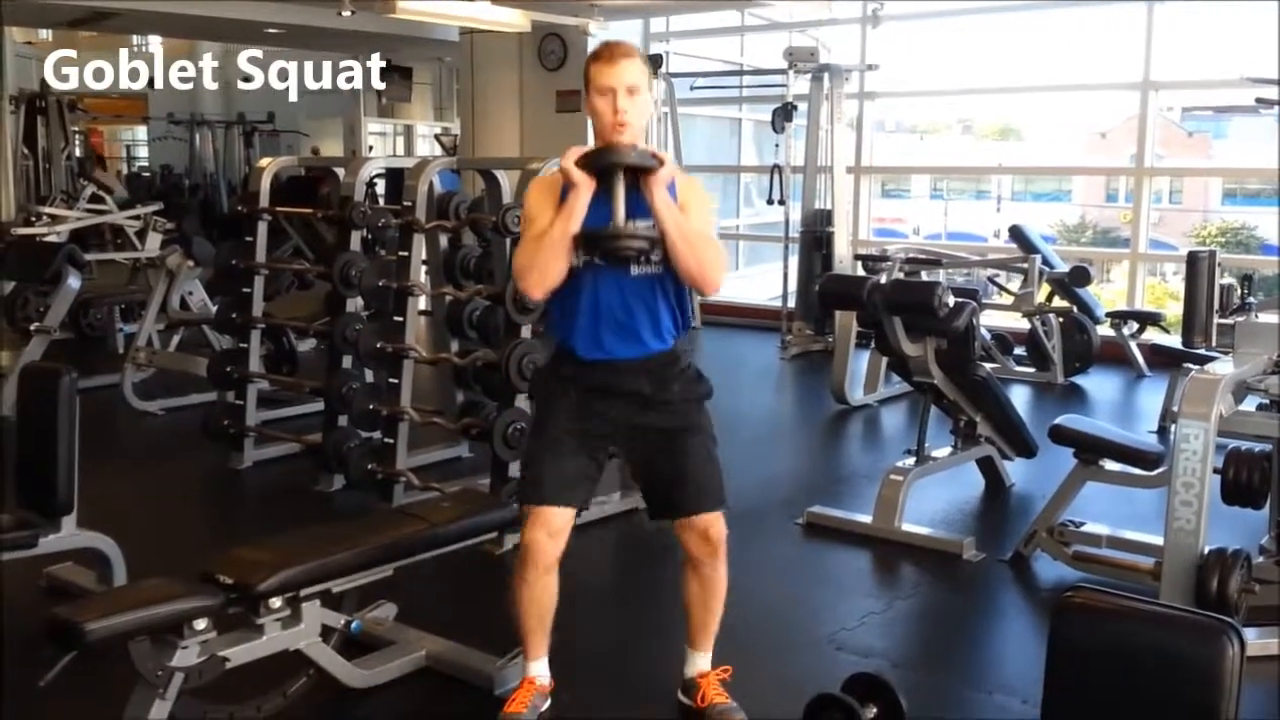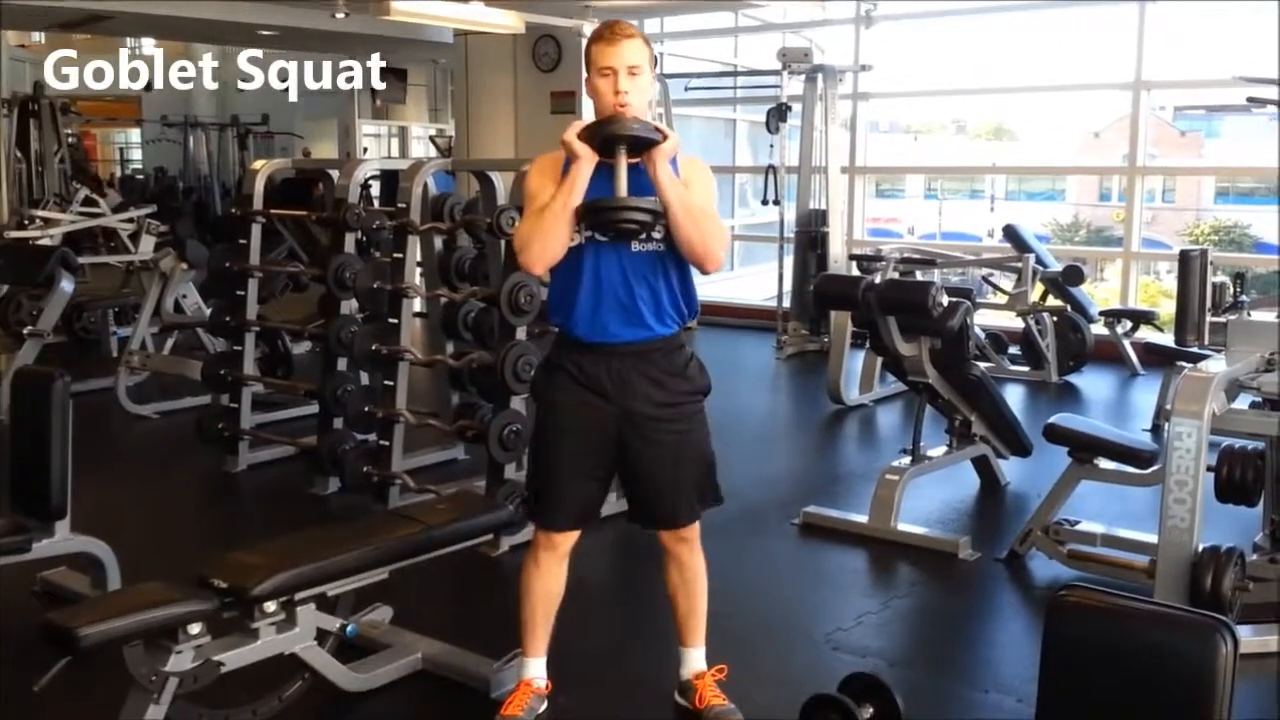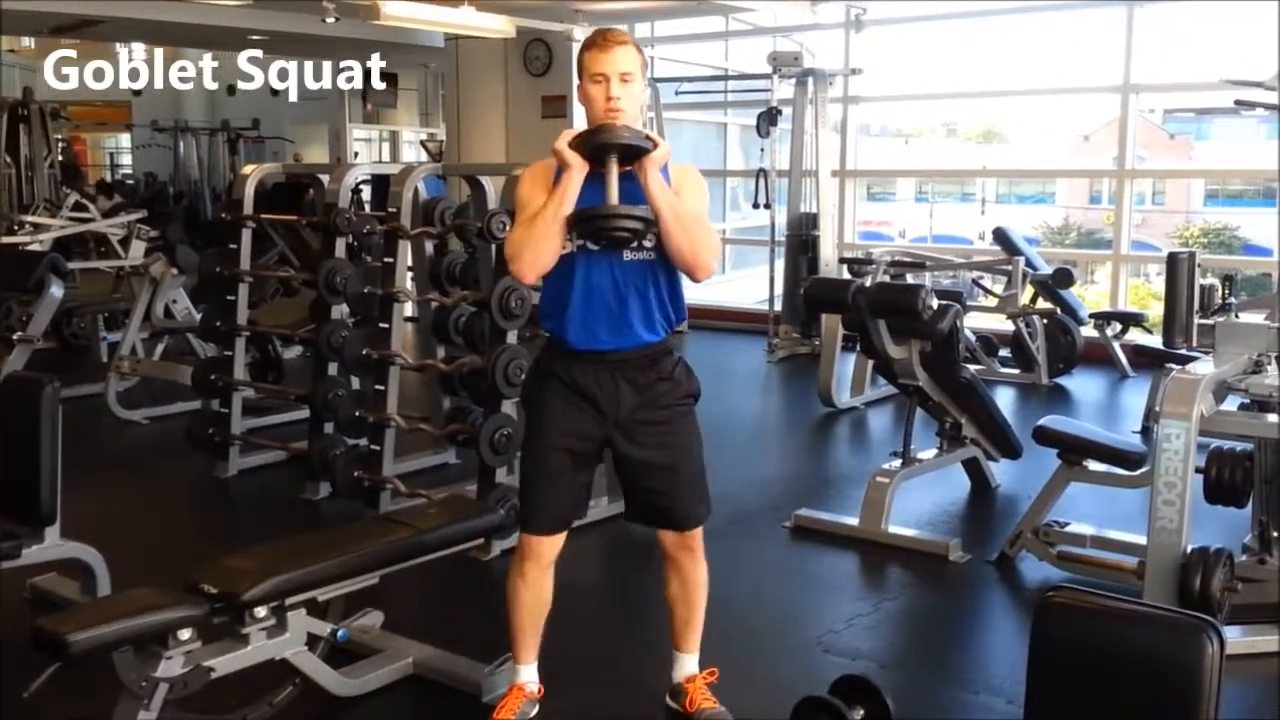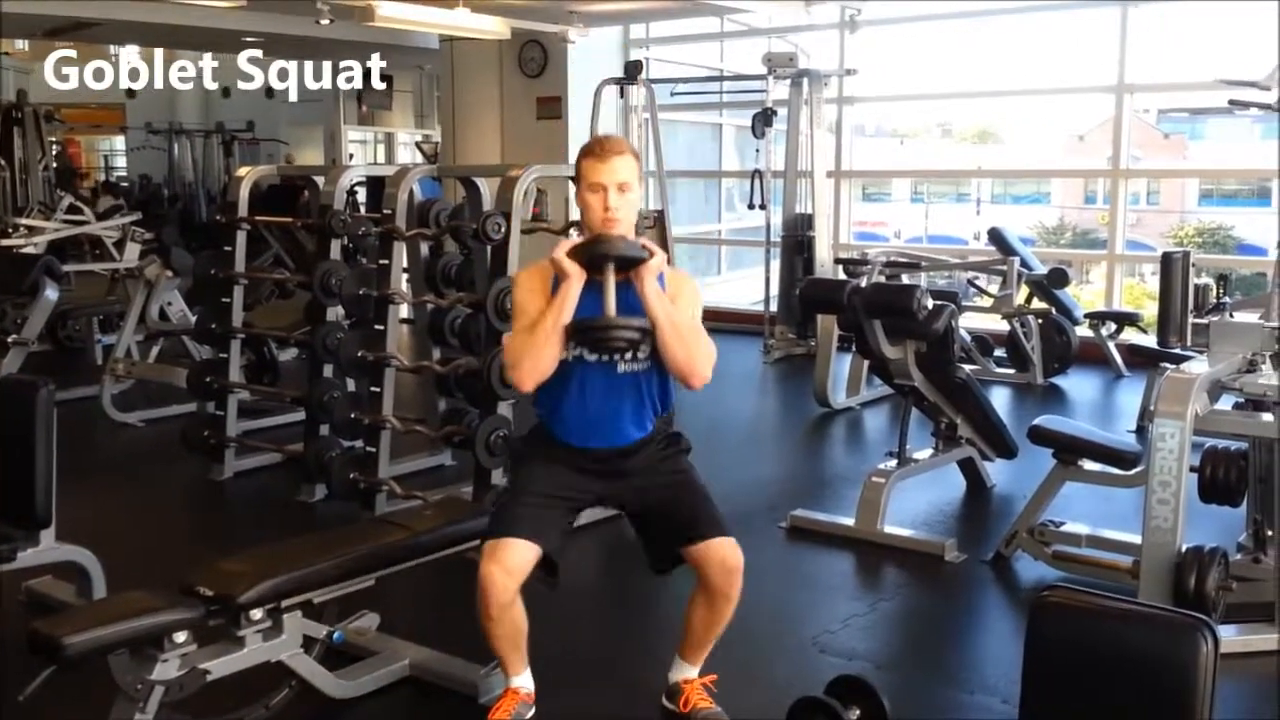
dt=0.4s
person 1, frame 1
left shoulder: (685, 189)
right shoulder: (552, 188)
left elbow: (709, 279)
right elbow: (533, 285)
left wrist: (657, 194)
right wrist: (580, 193)
left hip: (663, 383)
right hip: (577, 384)
left knee: (707, 536)
right knee: (541, 542)
person 1, frame 2
left shoulder: (687, 167)
right shoulder: (553, 167)
left elbow: (711, 256)
right elbow: (534, 258)
left wrist: (659, 169)
right wrist: (584, 166)
left hip: (662, 369)
right hip: (579, 370)
left knee: (680, 533)
right knee: (553, 536)
person 1, frame 3
left shoulder: (679, 176)
right shoulder: (544, 175)
left elbow: (701, 264)
right elbow: (525, 266)
left wrist: (650, 178)
right wrist: (574, 175)
left hip: (651, 376)
right hip: (568, 377)
left knee: (683, 538)
right knee: (538, 544)
person 1, frame 4
left shoulder: (673, 282)
right shoulder: (541, 280)
left elbow: (697, 373)
right elbow: (525, 375)
left wrist: (647, 286)
right wrist: (573, 284)
left hip: (645, 451)
right hip: (560, 453)
left knee: (724, 564)
right knee: (497, 574)
